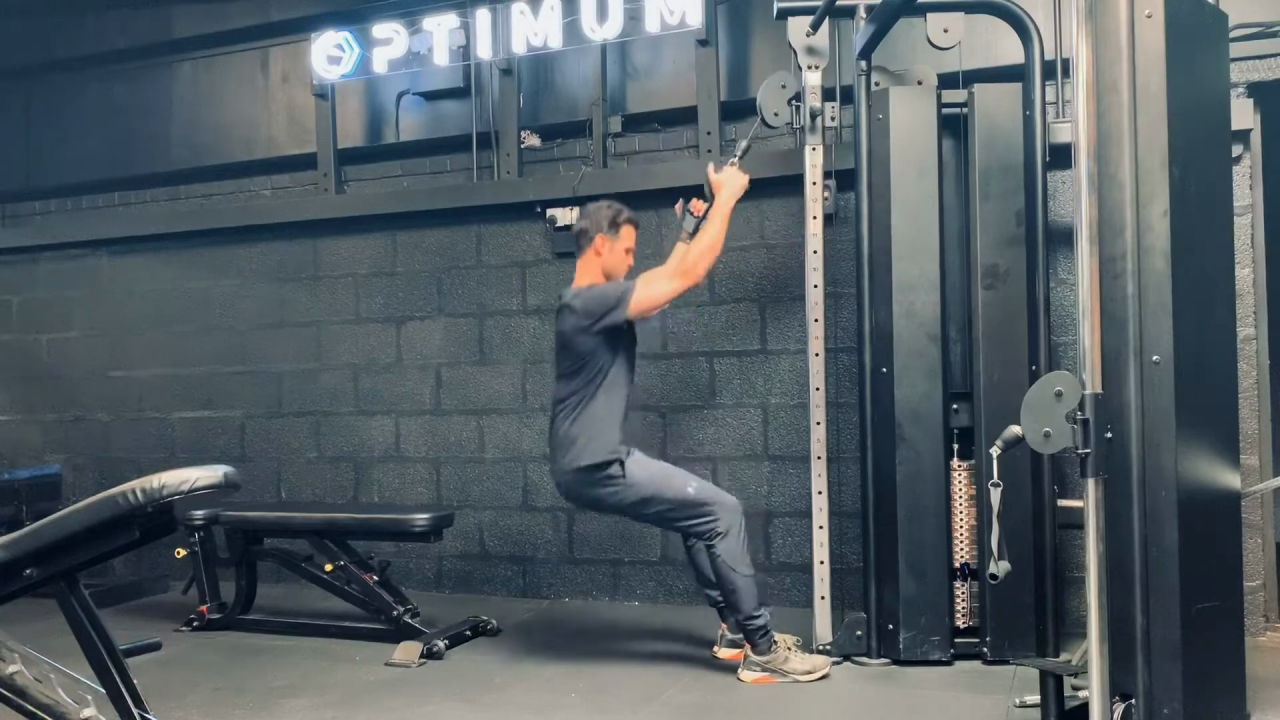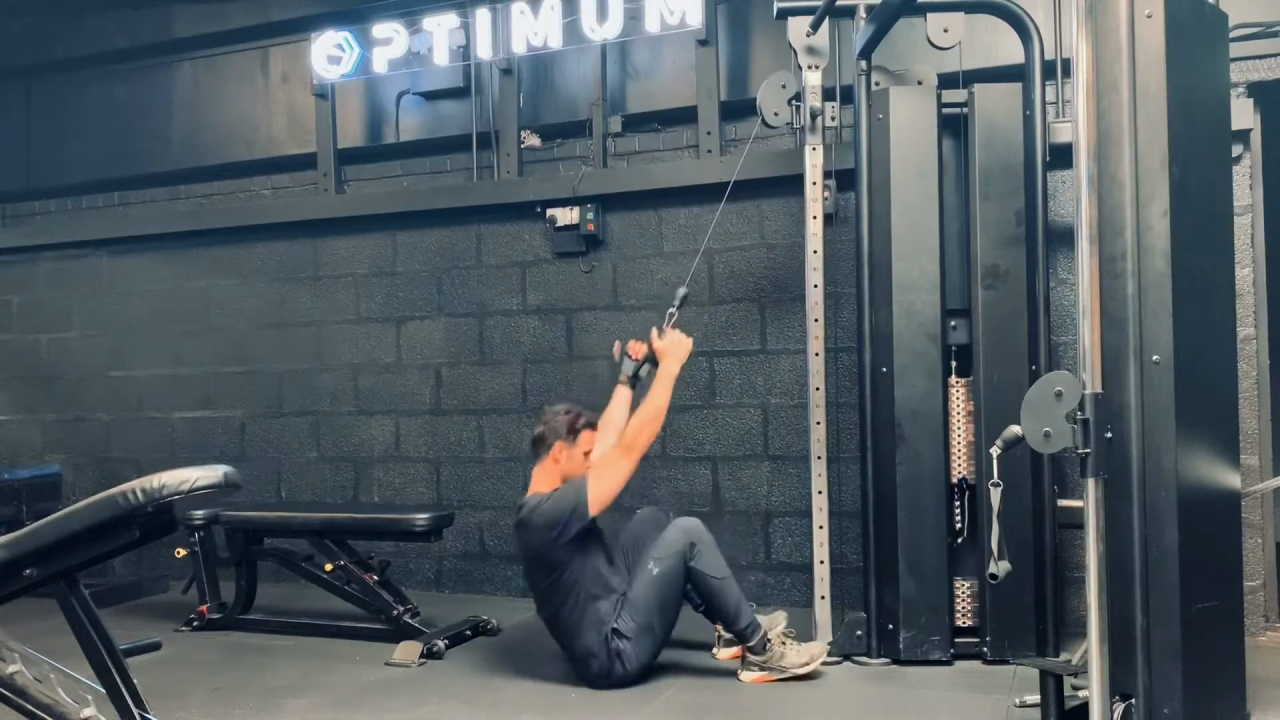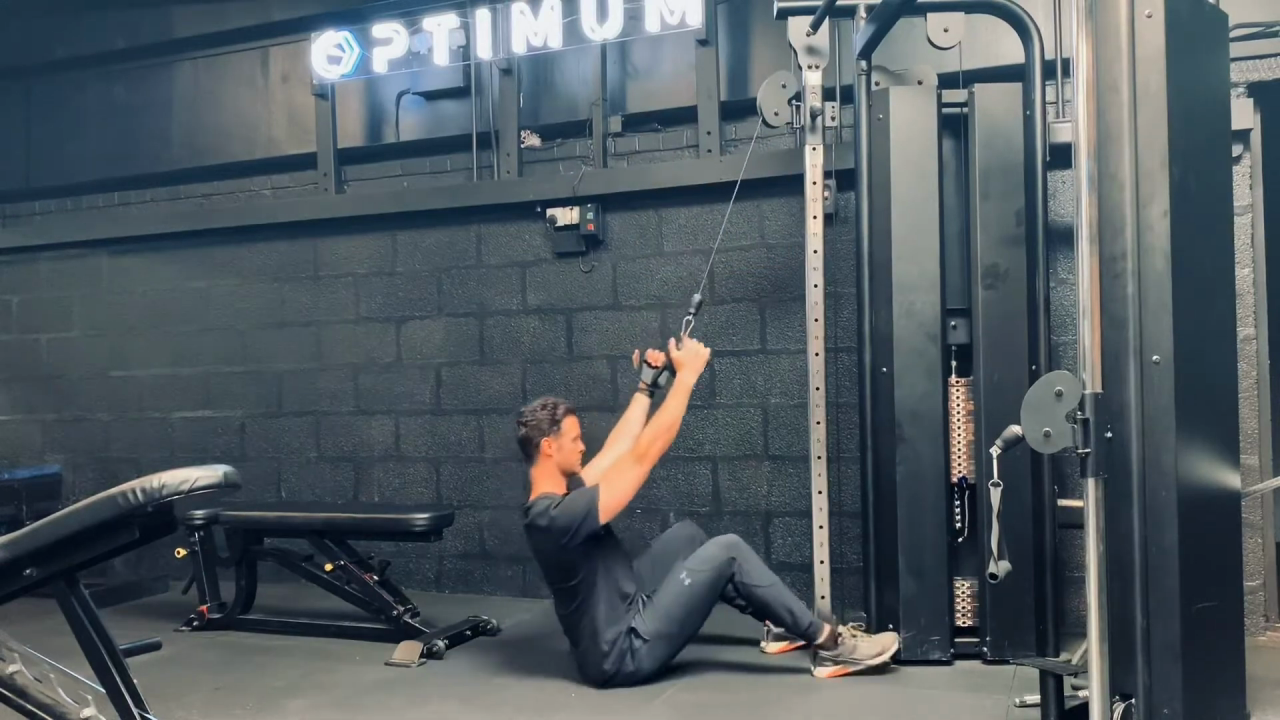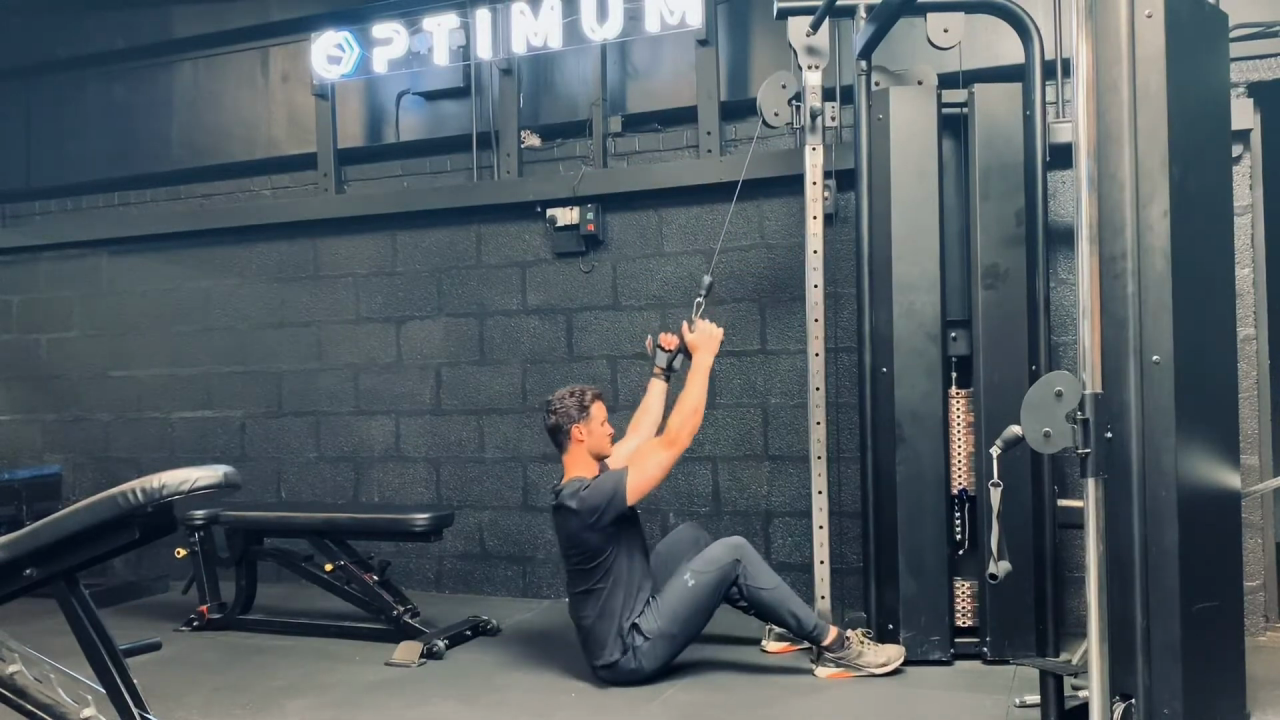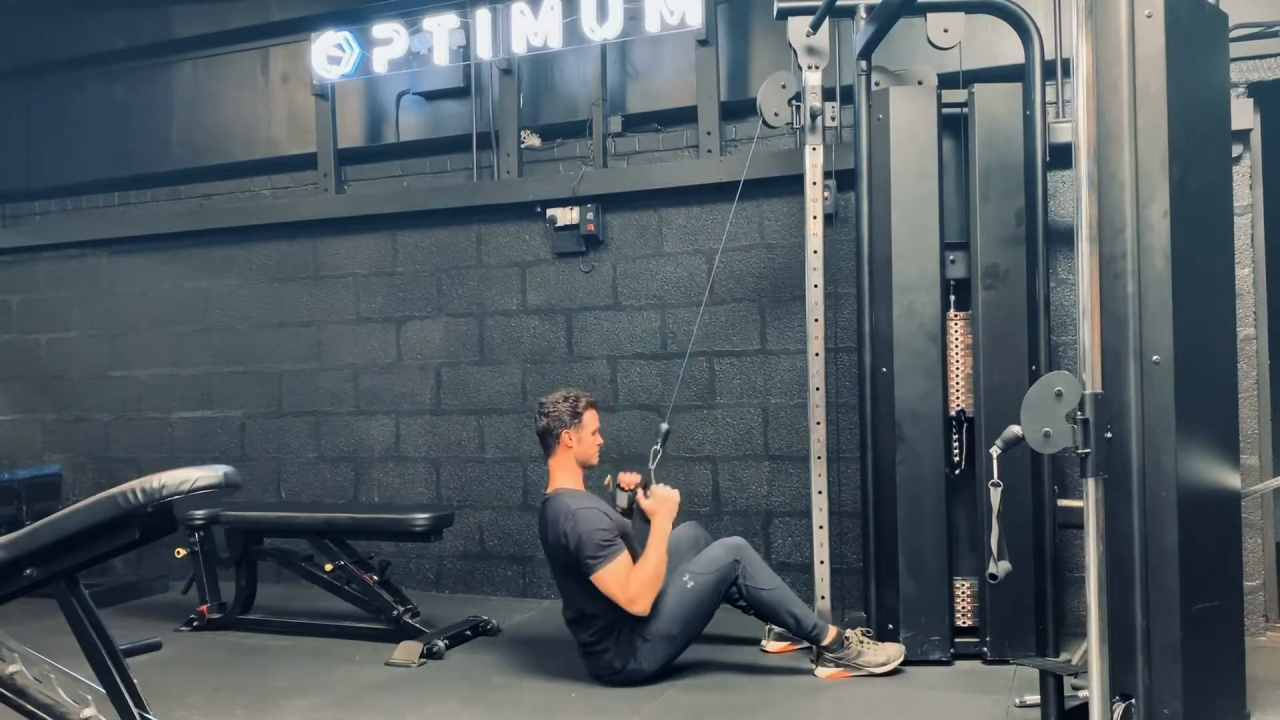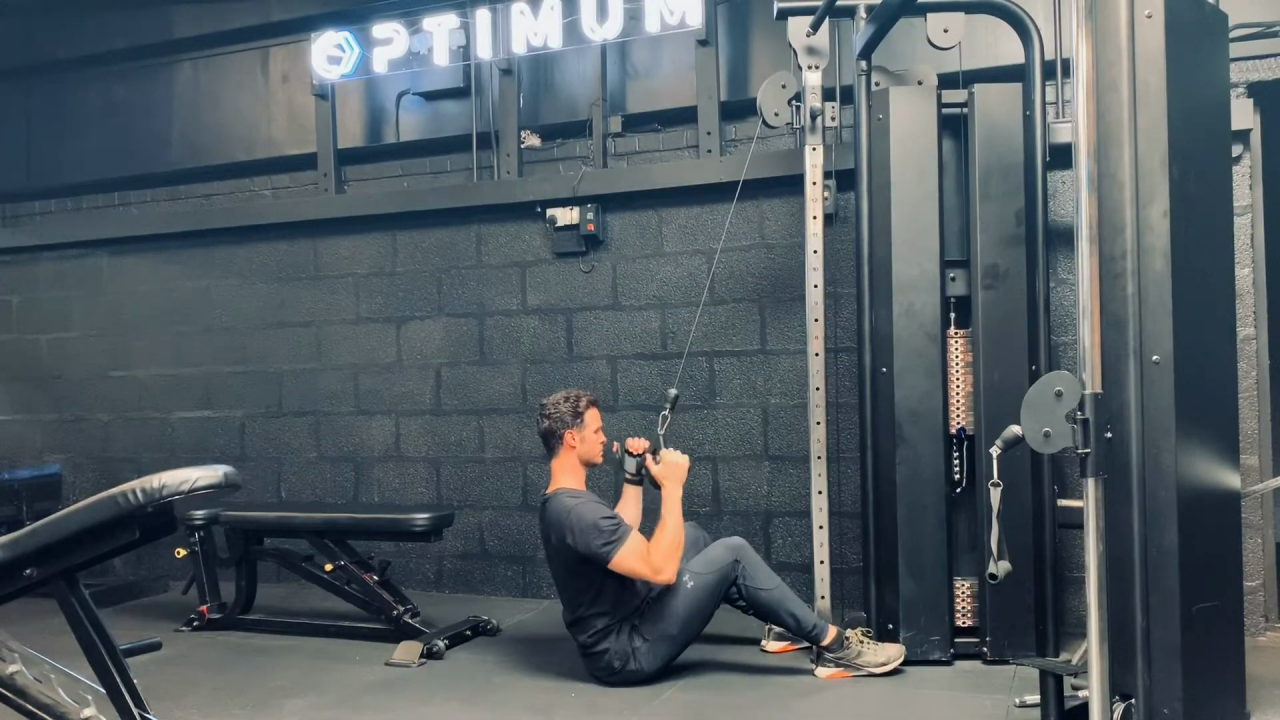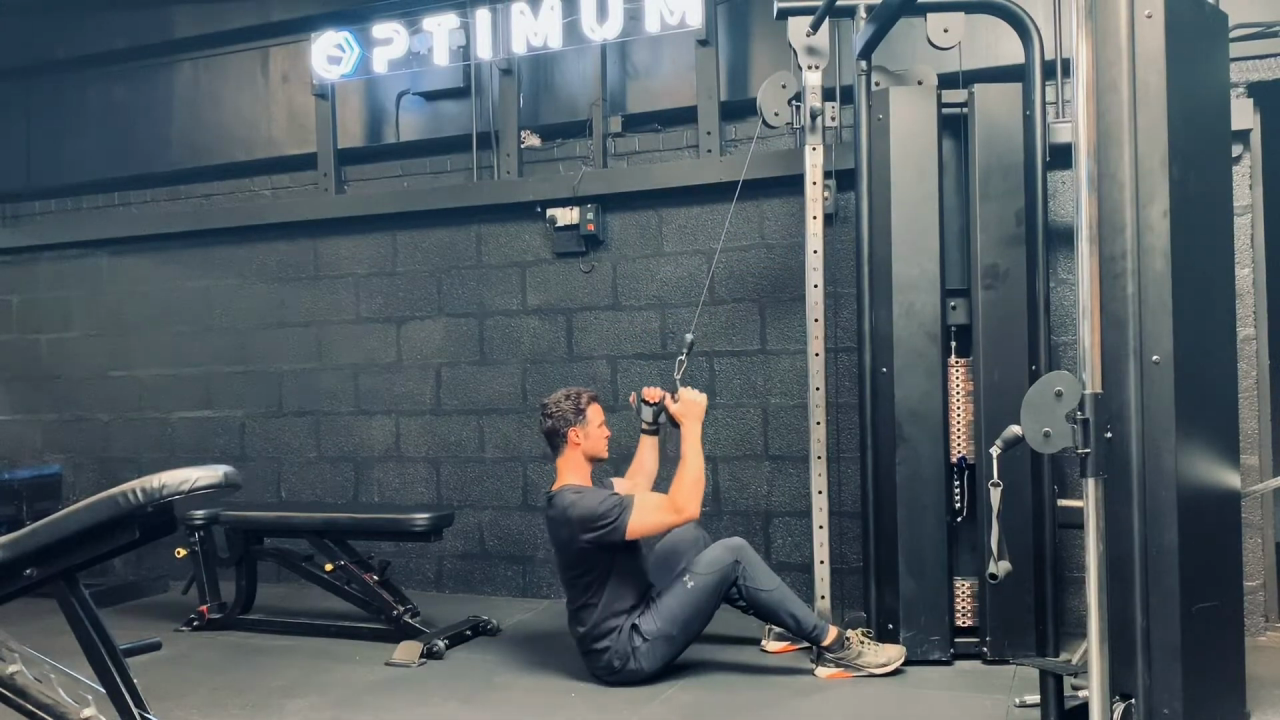
dt=0.7s
person 1, frame 1
left shoulder: (592, 305)
right shoulder: (588, 304)
left elbow: (665, 280)
right elbow: (685, 276)
left wrist: (690, 229)
right wrist: (725, 198)
left hip: (598, 460)
right hip: (591, 467)
left knee: (701, 507)
right knee: (720, 511)
left ankle: (735, 629)
right ankle: (764, 651)
person 1, frame 2
left shoulder: (548, 500)
right shoulder: (549, 513)
left elbow: (609, 441)
right elbow: (631, 448)
left wrist: (628, 377)
right wrist: (670, 364)
left hip: (603, 630)
right hip: (615, 655)
left knee: (651, 521)
right knee: (687, 532)
left ankle: (733, 628)
right ankle: (760, 651)
person 1, frame 3
left shoulder: (560, 497)
right shoulder: (561, 517)
left elbow: (619, 451)
right elbow: (644, 455)
left wrist: (647, 385)
right wrist: (687, 373)
left hip: (622, 617)
right hip: (624, 655)
left knee: (685, 535)
right knee: (726, 550)
left ankle: (780, 623)
right ankle: (829, 645)
person 1, frame 4
left shoulder: (583, 485)
right shoulder: (590, 498)
left elbow: (642, 435)
right elbow: (675, 440)
left wrist: (661, 369)
right wrist: (703, 355)
left hip: (623, 628)
right hip: (629, 652)
left knee: (690, 537)
right knee: (732, 552)
left ankle: (784, 625)
right ankle: (835, 647)
person 1, frame 5
left shoulder: (561, 504)
right shoulder: (579, 516)
right elbow: (637, 602)
right wrist: (660, 519)
left hip: (617, 634)
right hip: (626, 653)
left knee: (692, 535)
right knee: (732, 553)
left ankle: (783, 625)
right ankle: (834, 647)
person 1, frame 6
left shoulder: (562, 502)
right shoulder: (578, 512)
left elbow: (622, 536)
right elbow: (662, 569)
left wrist: (634, 475)
right wrist: (671, 486)
left hip: (622, 623)
right hip: (625, 653)
left knee: (691, 535)
right knee: (731, 553)
left ankle: (782, 625)
right ankle: (834, 646)
person 1, frame 7
left shoulder: (577, 492)
right shoulder: (582, 507)
left elbow: (637, 484)
right elbow: (684, 507)
left wrist: (651, 423)
right wrist: (691, 424)
left hip: (626, 616)
right hip: (625, 652)
left knee: (691, 538)
right knee: (732, 552)
left ankle: (784, 626)
right ankle: (834, 646)
